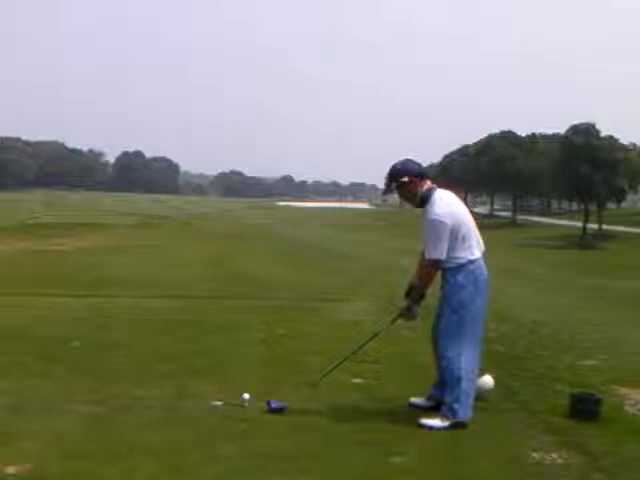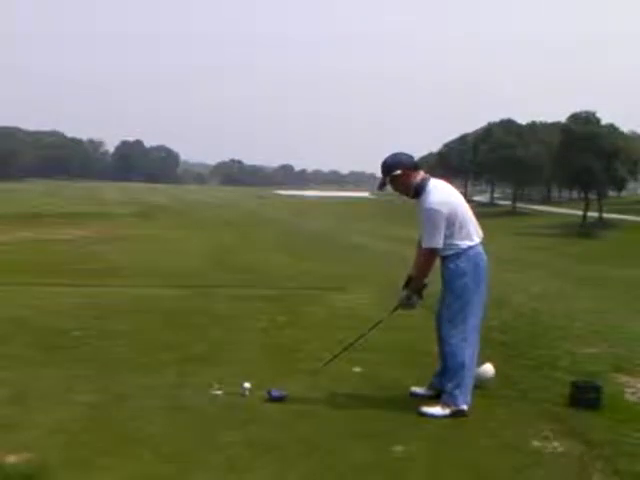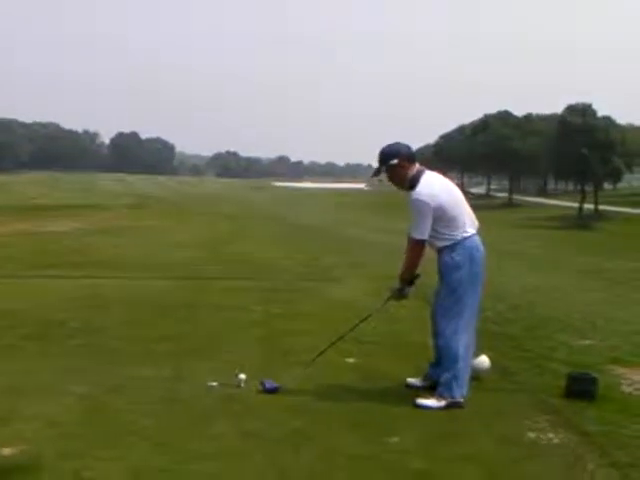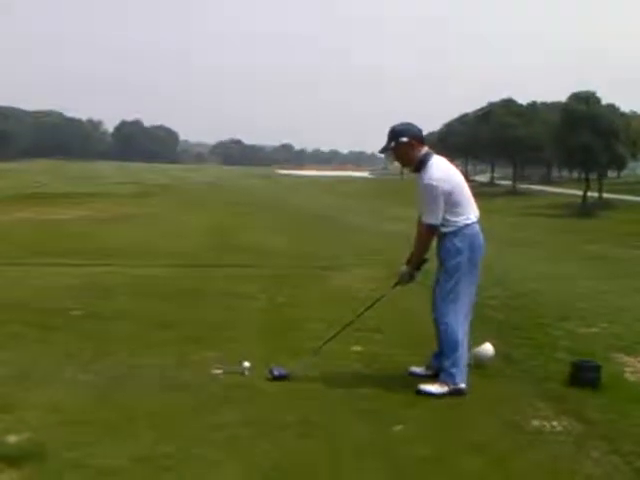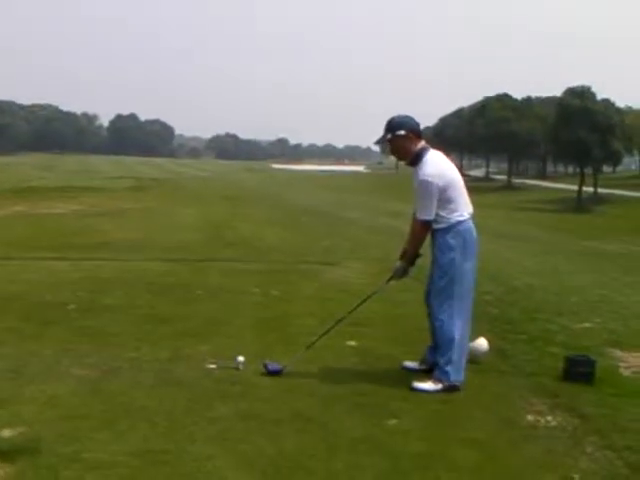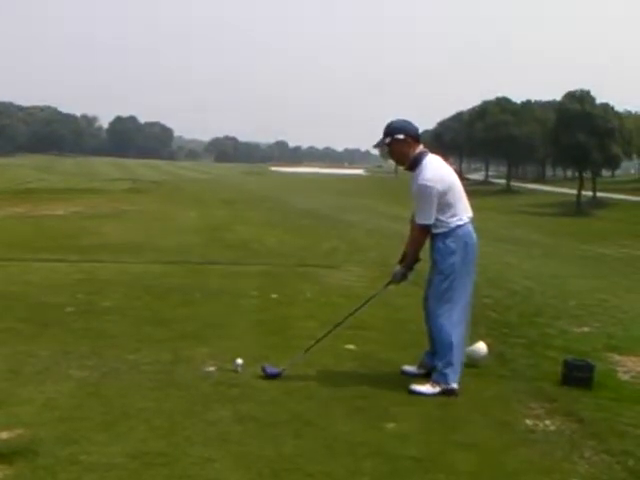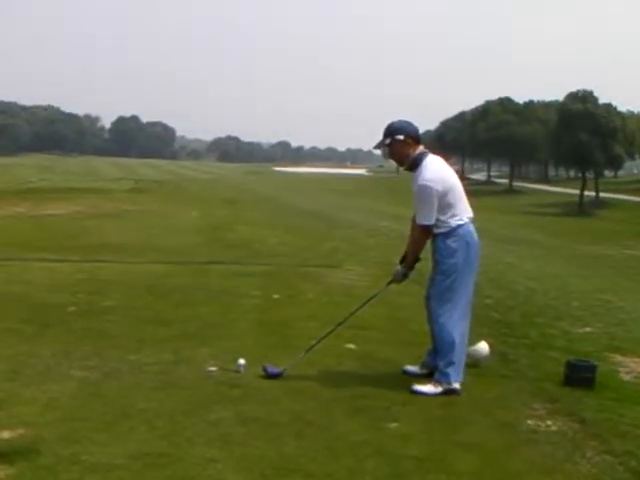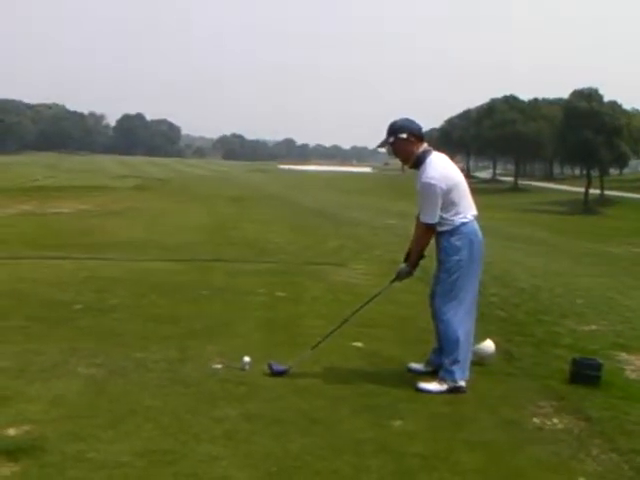
dt=0.4s
person 1, frame 1
left shoulder: (437, 213)
right shoulder: (439, 198)
left elbow: (433, 264)
right elbow: (428, 253)
left wrist: (413, 300)
right wrist: (413, 284)
left hip: (464, 276)
right hip: (459, 274)
left knee: (455, 343)
right knee: (443, 337)
left ankle: (456, 412)
right ankle: (441, 394)
person 1, frame 2
left shoulder: (432, 202)
right shoulder: (433, 188)
left elbow: (430, 252)
right elbow: (425, 243)
left wrist: (413, 290)
right wrist: (412, 277)
left hip: (464, 263)
right hip: (459, 261)
left knee: (457, 330)
right knee: (446, 325)
left ankle: (456, 399)
right ankle: (442, 383)
person 1, frame 3
left shoulder: (421, 195)
right shoulder: (430, 179)
left elbow: (417, 245)
right elbow: (417, 239)
left wrist: (403, 282)
right wrist: (406, 274)
left hip: (460, 255)
right hip: (458, 252)
left knee: (453, 322)
right knee: (443, 317)
left ankle: (452, 392)
right ankle: (438, 374)
person 1, frame 4
left shoulder: (432, 178)
right shoulder: (434, 164)
left elbow: (429, 228)
right elbow: (425, 221)
left wrist: (411, 266)
right wrist: (413, 258)
left hip: (460, 241)
right hip: (456, 239)
left knee: (450, 307)
right knee: (443, 304)
left ankle: (453, 378)
right ankle: (441, 363)
person 1, frame 5
left shoulder: (427, 174)
right shoulder: (431, 158)
left elbow: (423, 224)
right elbow: (420, 217)
left wrist: (406, 261)
right wrist: (406, 252)
left hip: (453, 237)
right hip: (450, 234)
left knee: (447, 305)
right knee: (436, 300)
left ankle: (448, 375)
right ankle: (435, 358)
person 1, frame 6
left shoulder: (426, 179)
right shoulder: (428, 163)
left elbow: (423, 228)
right elbow: (418, 220)
left wrist: (406, 266)
right wrist: (405, 256)
left hip: (453, 241)
right hip: (450, 239)
left knee: (444, 308)
right knee: (435, 303)
left ankle: (446, 378)
right ankle: (433, 362)
person 1, frame 7
left shoulder: (426, 179)
right shoulder: (429, 163)
left elbow: (424, 229)
right elbow: (419, 221)
left wrist: (407, 265)
right wrist: (406, 256)
left hip: (455, 242)
right hip: (451, 240)
left knee: (446, 308)
right knee: (436, 303)
left ankle: (448, 378)
right ankle: (435, 362)
person 1, frame 8
left shoulder: (430, 177)
right shoulder: (434, 160)
left elbow: (427, 227)
right elbow: (424, 219)
left wrist: (411, 263)
right wrist: (410, 253)
left hip: (459, 240)
right hip: (456, 237)
left knee: (451, 305)
right knee: (441, 301)
left ankle: (453, 376)
right ankle: (440, 360)
